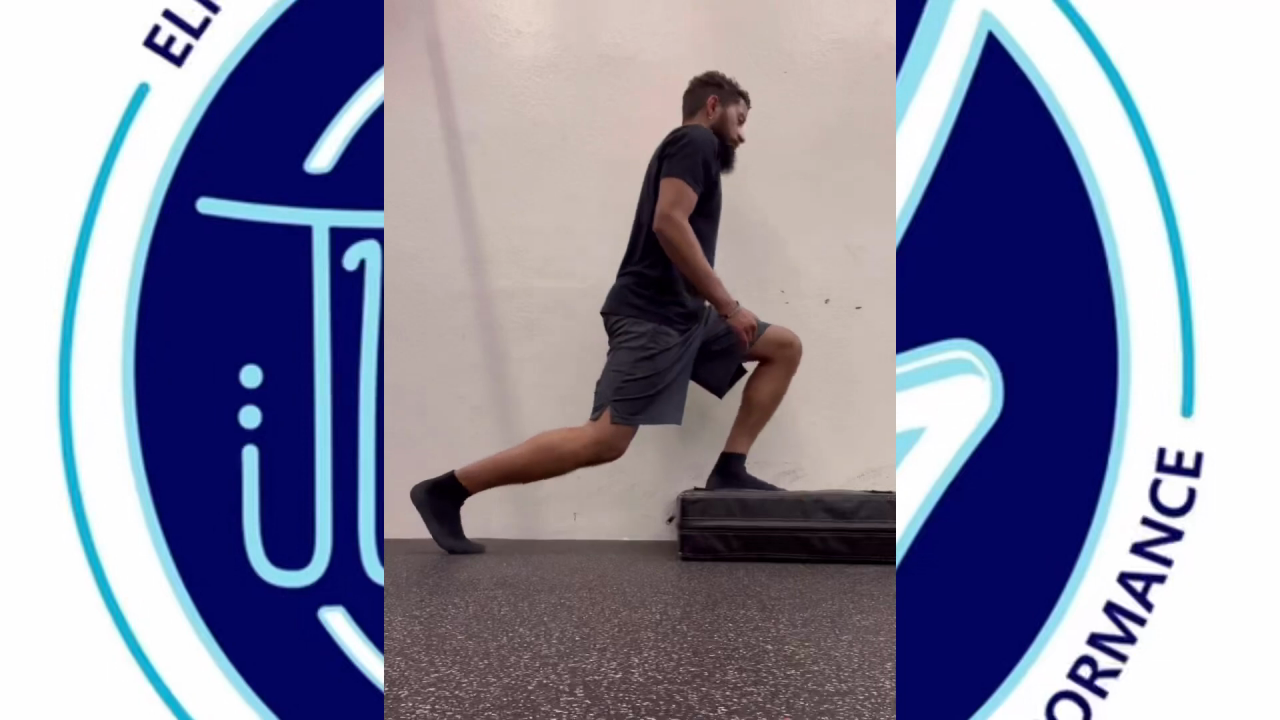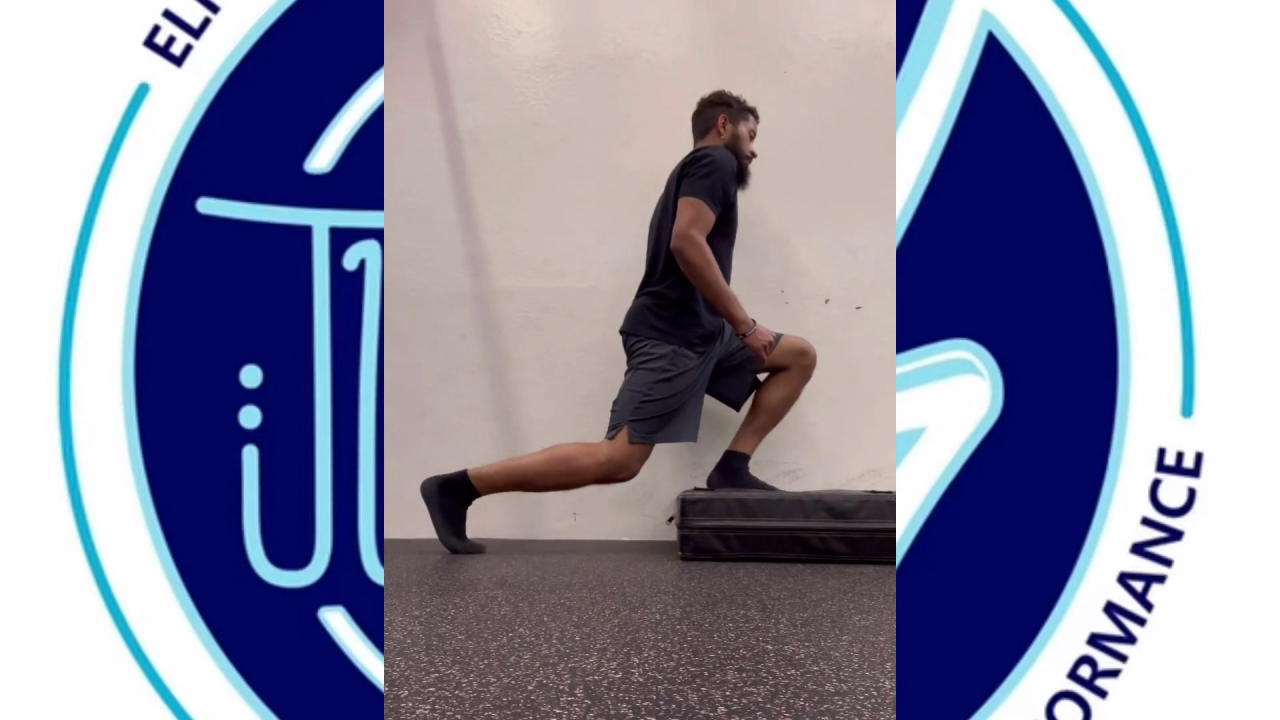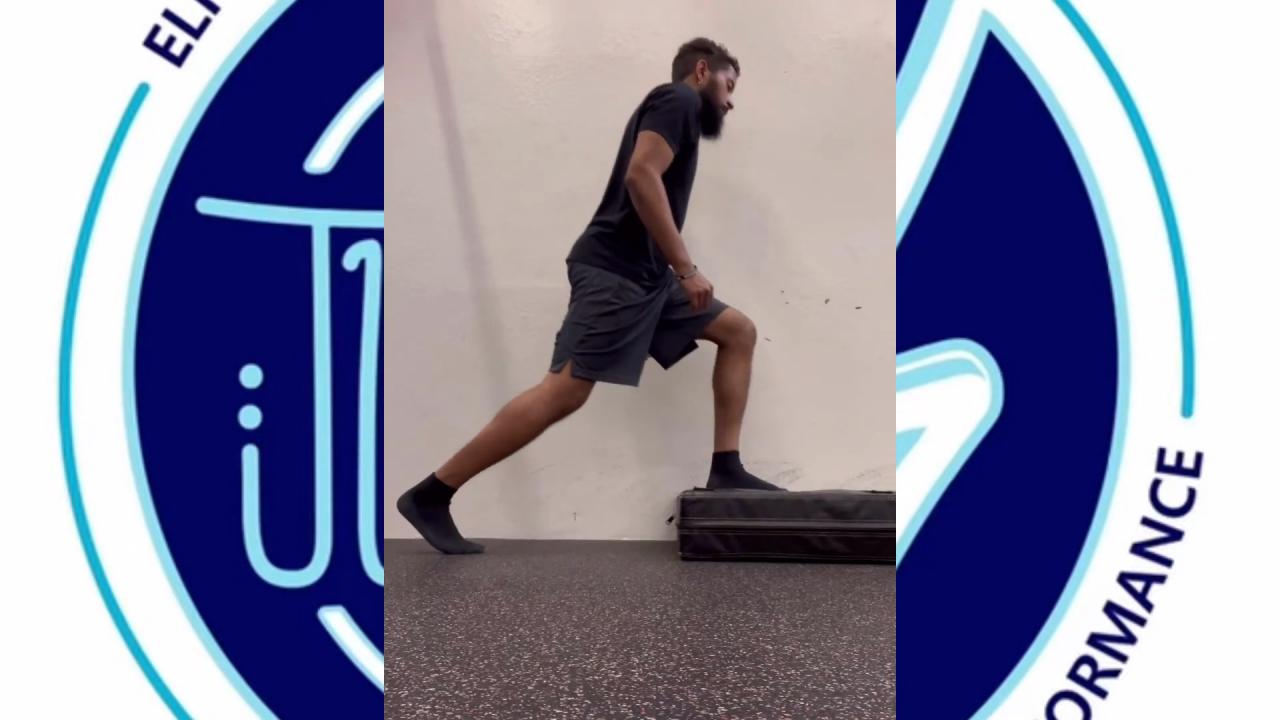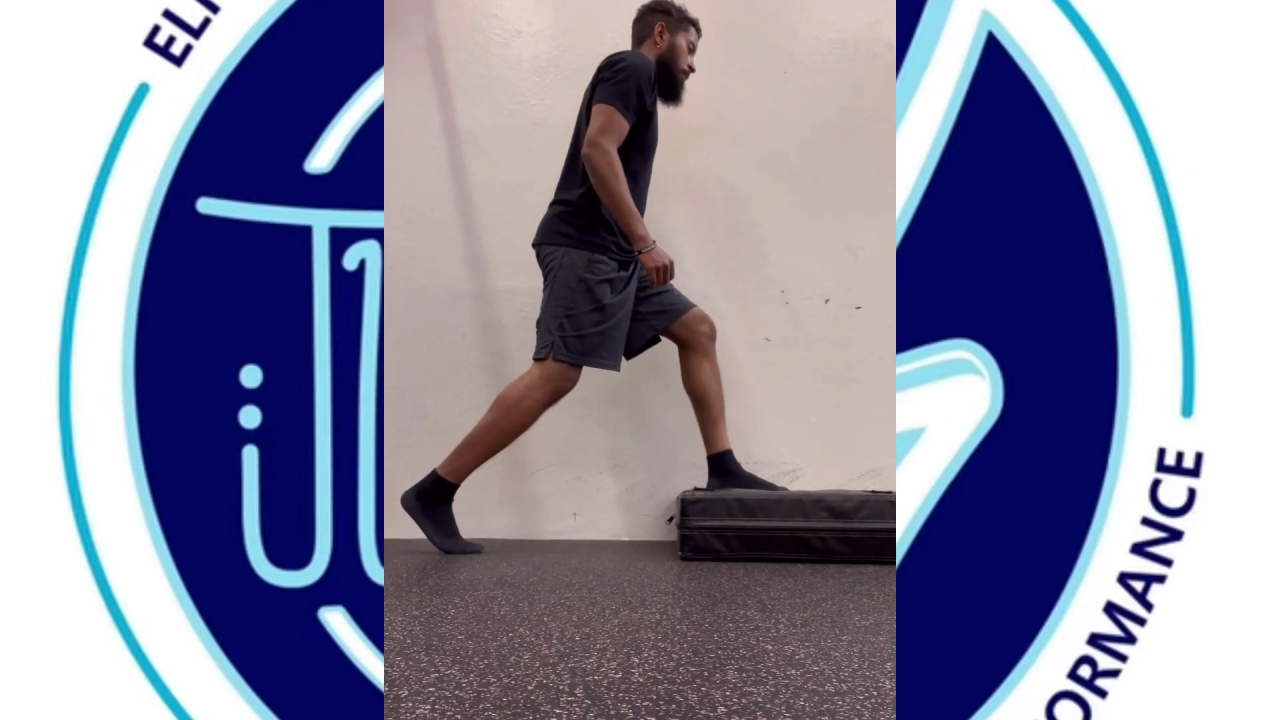
dt=0.7s
person 1, frame 1
left shoulder: (689, 150)
right shoulder: (695, 140)
right elbow: (668, 222)
right wrist: (728, 304)
left hip: (682, 313)
right hip: (652, 315)
left knee: (785, 346)
right knee: (604, 440)
left ankle: (730, 470)
right ankle: (446, 491)
person 1, frame 2
left shoulder: (697, 171)
right shoulder: (715, 162)
right elbow: (687, 242)
right wrist: (745, 324)
left hip: (698, 332)
right hip: (672, 336)
left knee: (800, 356)
right knee: (618, 460)
left ankle: (733, 468)
right ankle: (456, 487)
person 1, frame 3
left shoulder: (677, 112)
right shoulder: (678, 99)
right elbow: (641, 176)
right wrist: (686, 268)
left hip: (648, 273)
right hip: (616, 270)
left knee: (738, 332)
right knee: (566, 390)
left ankle: (726, 470)
right ankle: (429, 495)
person 1, frame 4
left shoulder: (637, 81)
right shoulder: (632, 67)
right elbow: (597, 149)
right wrist: (645, 241)
left hip: (613, 253)
right hip: (584, 246)
left knee: (698, 330)
right knee: (555, 373)
left ankle: (723, 469)
right ankle: (433, 492)
